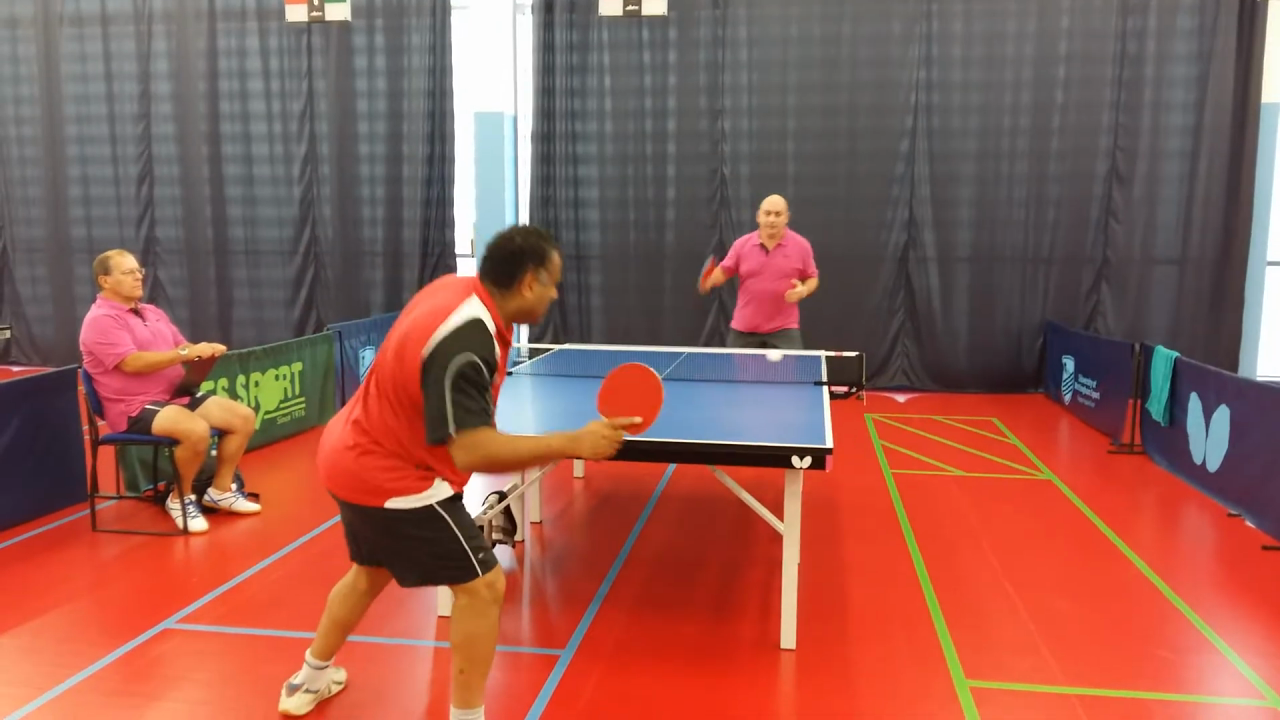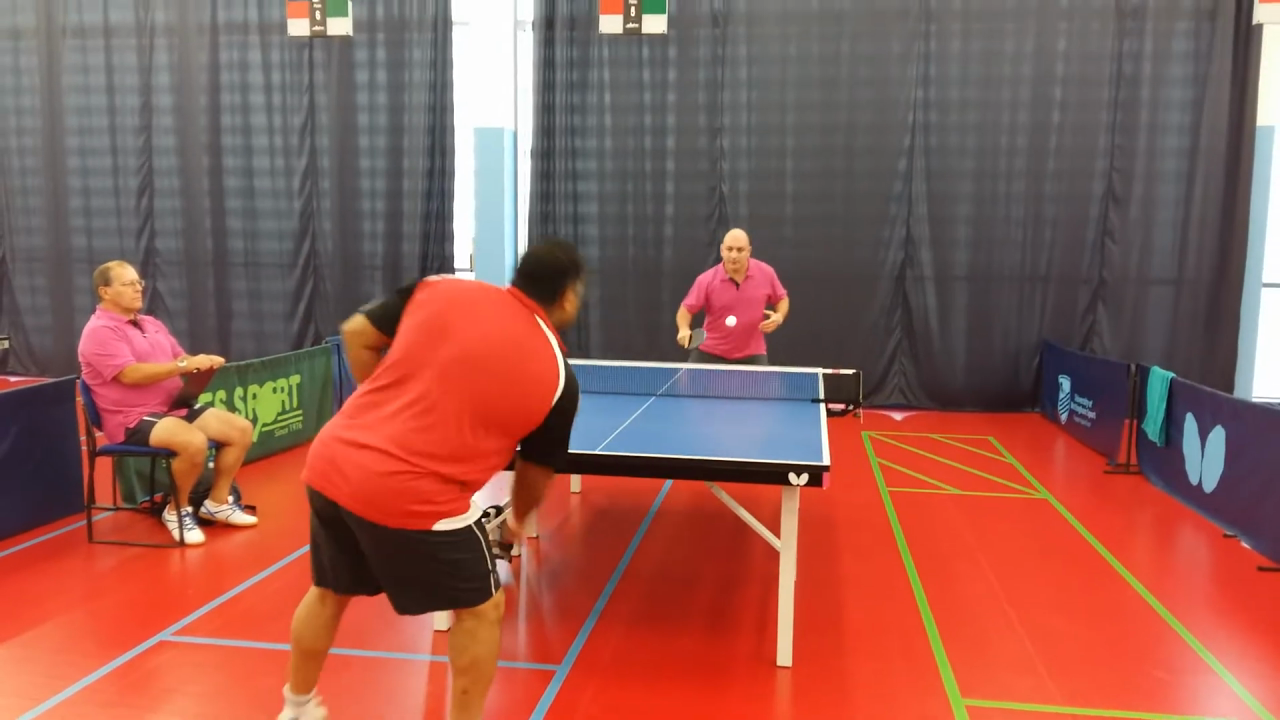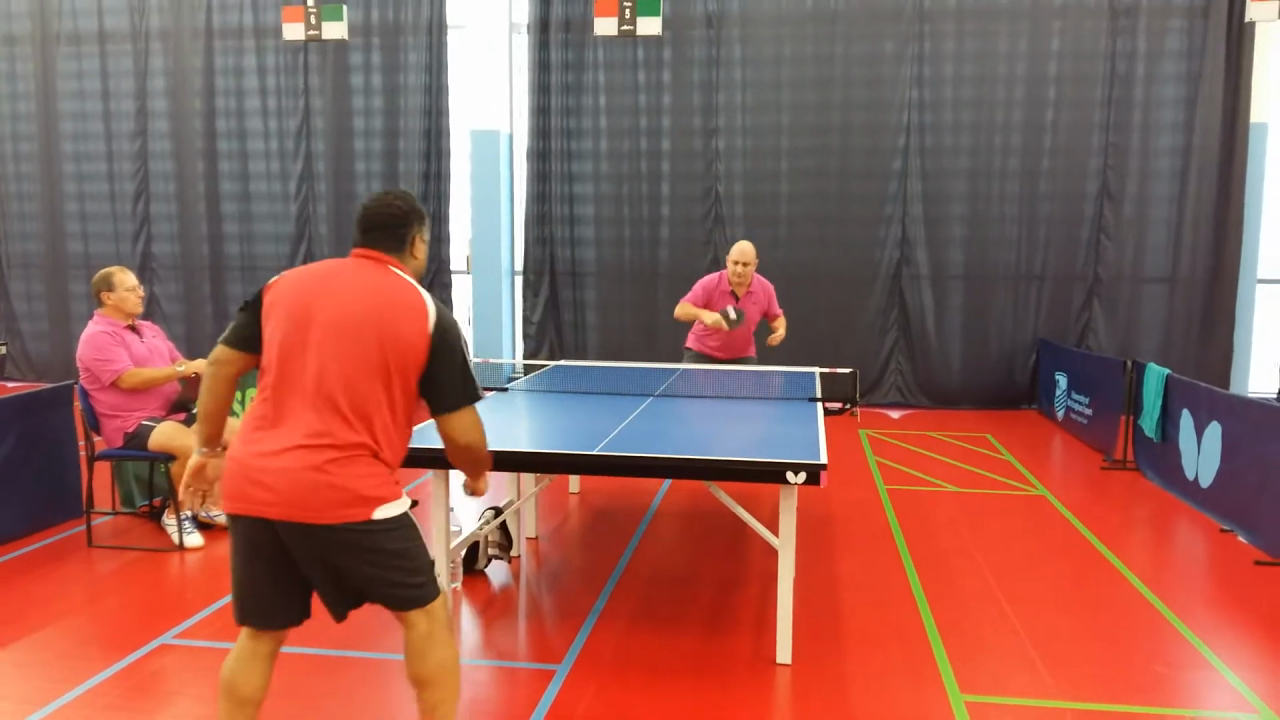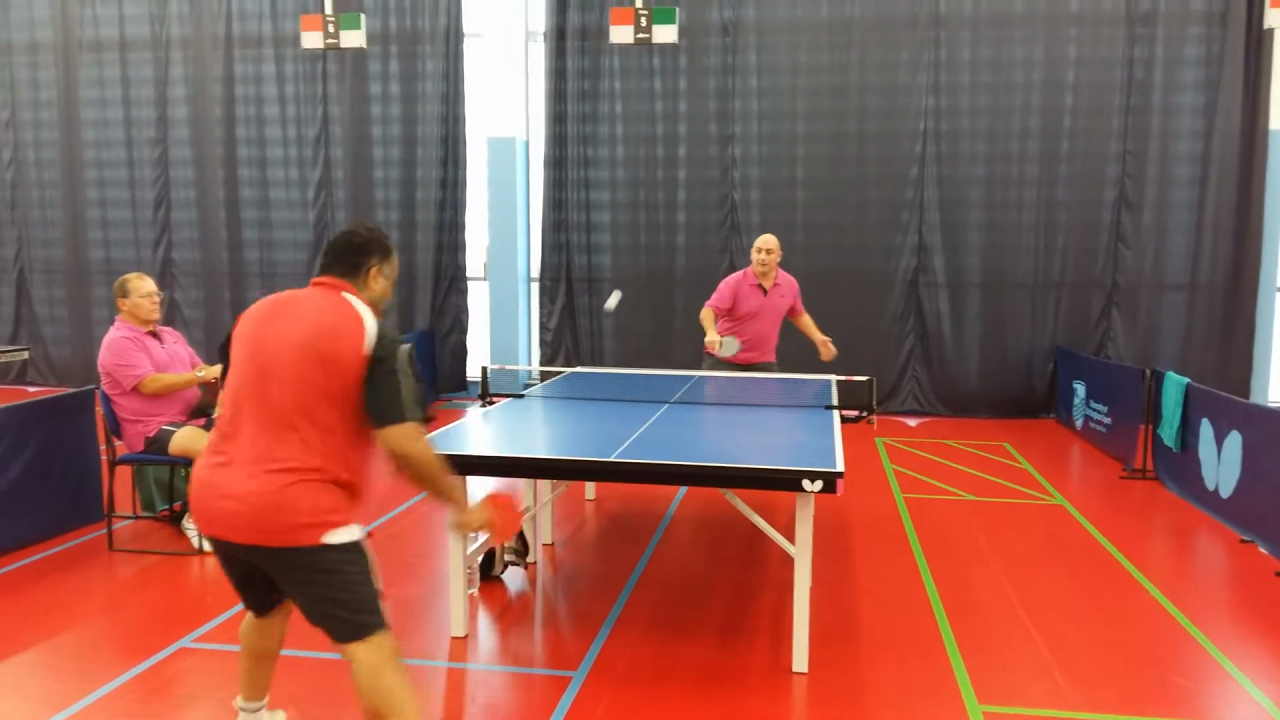
dt=0.5s
person 1, frame 1
left shoulder: (454, 288)
right shoulder: (465, 345)
right elbow: (472, 452)
right wrist: (574, 444)
left hip: (349, 456)
right hip: (391, 481)
left knee: (372, 567)
right knee: (482, 586)
left ankle: (309, 678)
person 1, frame 2
left shoulder: (439, 291)
right shoulder: (556, 374)
left elbow: (357, 336)
right elbow: (535, 481)
right wrist: (520, 516)
left hip: (332, 465)
right hip: (415, 498)
left knee: (328, 592)
right knee: (481, 609)
person 1, frame 3
left shoulder: (287, 284)
right shoulder: (428, 314)
left elbow: (222, 363)
right elbow: (463, 435)
left wrist: (207, 448)
right wrist: (478, 474)
left hip: (253, 486)
right hip: (348, 495)
left knee: (260, 634)
right knee: (425, 613)
person 1, frame 4
left shoulder: (258, 313)
right shoulder: (374, 336)
right elbow: (404, 445)
right wrist: (460, 502)
left hip: (219, 504)
right hip: (303, 516)
left knee: (274, 606)
right knee: (373, 645)
person 2, frame 1
left shoulder: (153, 312)
right shoulder: (101, 320)
left elbow: (181, 347)
right elbow: (132, 363)
left wrist: (204, 350)
right wrist: (186, 353)
left hip: (176, 395)
right hip: (136, 408)
left knee: (244, 417)
right knee: (197, 430)
left ankle: (221, 490)
right ankle: (180, 498)
person 2, frame 2
left shoulder: (153, 324)
right shoulder: (100, 331)
left elbow: (180, 358)
right elbow: (130, 374)
left wrist: (203, 362)
right wrist: (185, 365)
left hip: (174, 407)
right hip: (133, 420)
left knee: (241, 429)
right knee: (194, 443)
left ankle: (217, 503)
right ankle: (177, 510)
person 2, frame 3
left shoulder: (150, 329)
right shoulder: (97, 336)
left elbow: (178, 363)
right elbow: (128, 379)
left wrist: (196, 367)
right wrist: (182, 370)
left hip: (172, 411)
right hip: (131, 424)
left knee: (235, 431)
right knee: (190, 445)
left ankle: (212, 506)
right ankle: (175, 514)
person 2, frame 4
left shoulder: (170, 334)
right shoulder: (118, 341)
left elbow: (198, 370)
right elbow: (148, 385)
left wrist: (216, 373)
right wrist: (202, 375)
left hip: (192, 417)
right hip: (155, 429)
right ankle: (195, 517)
